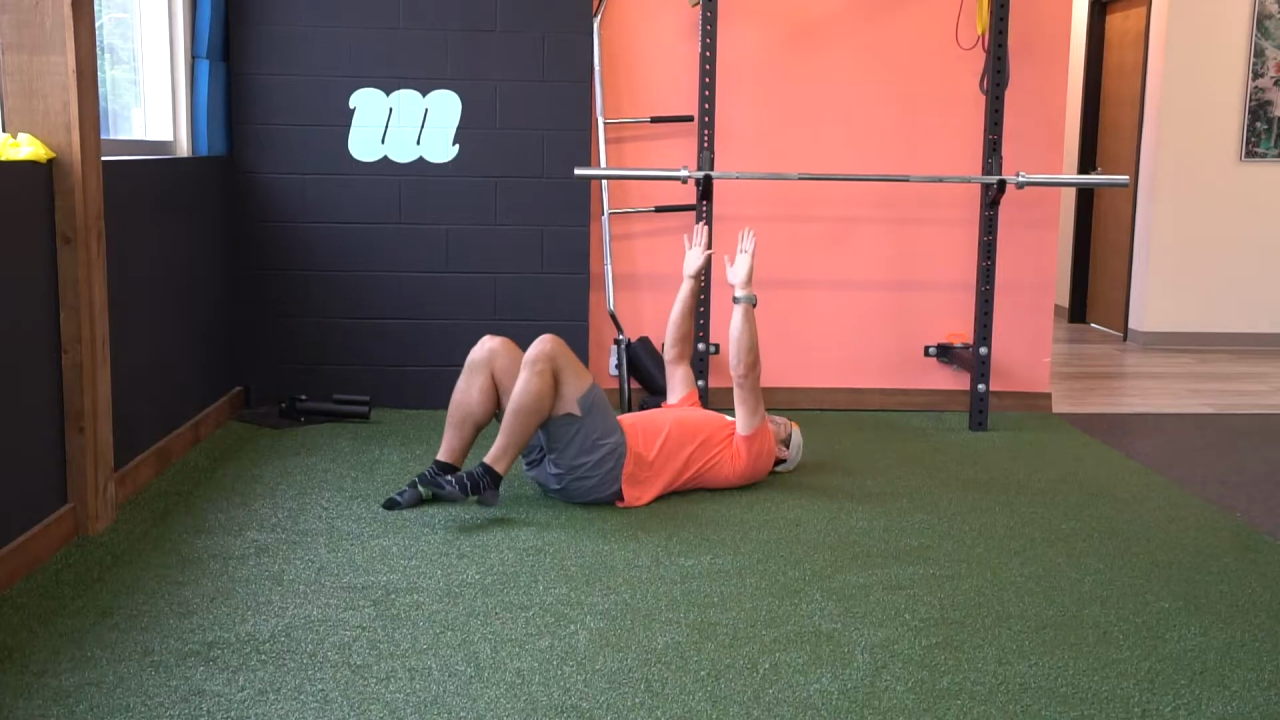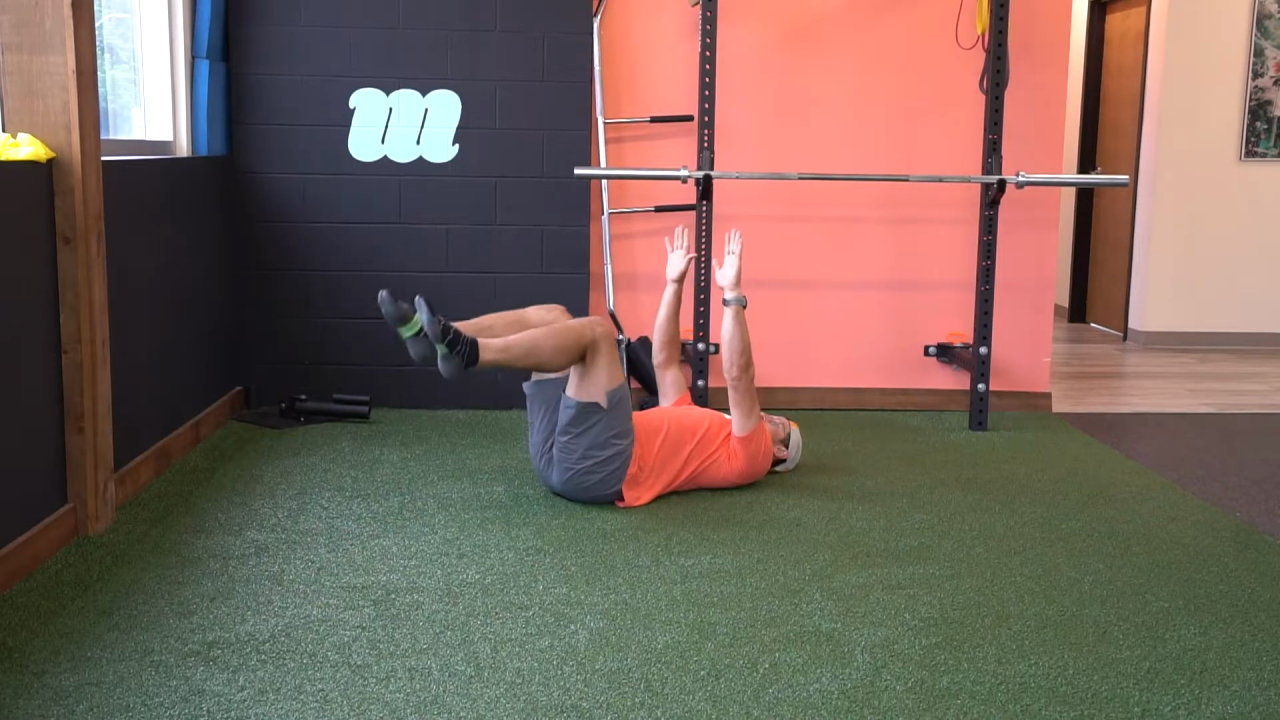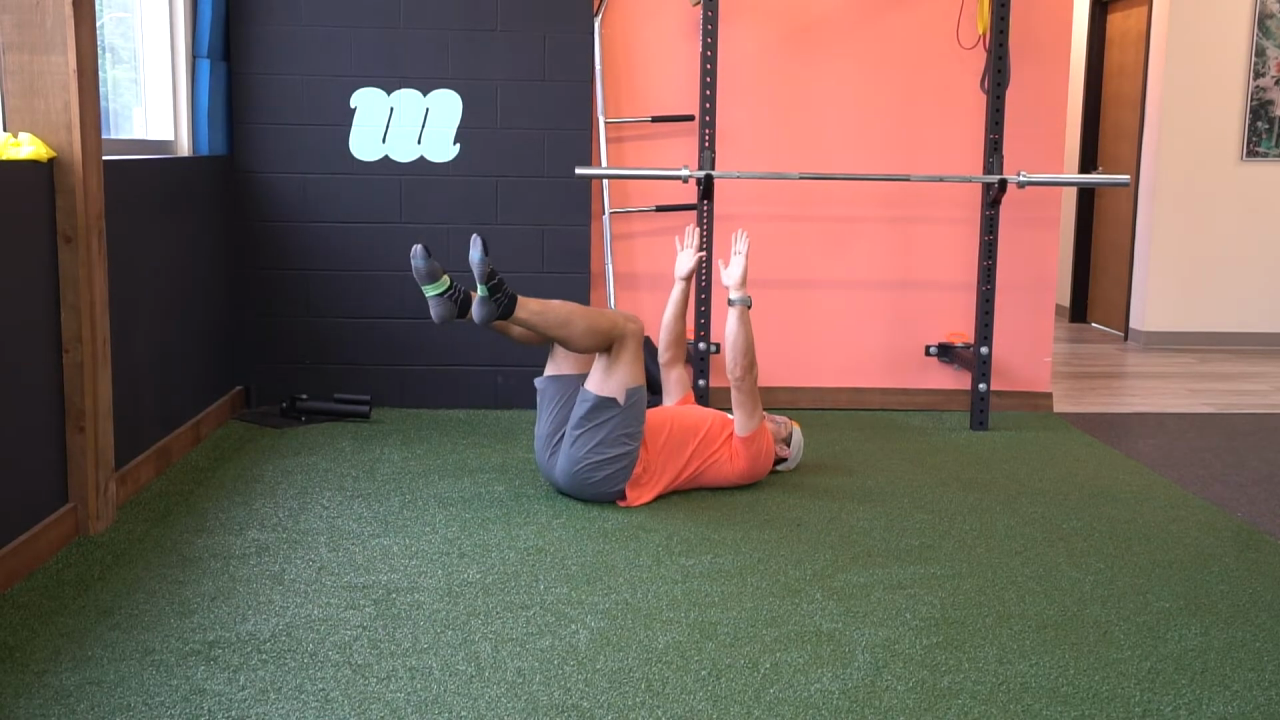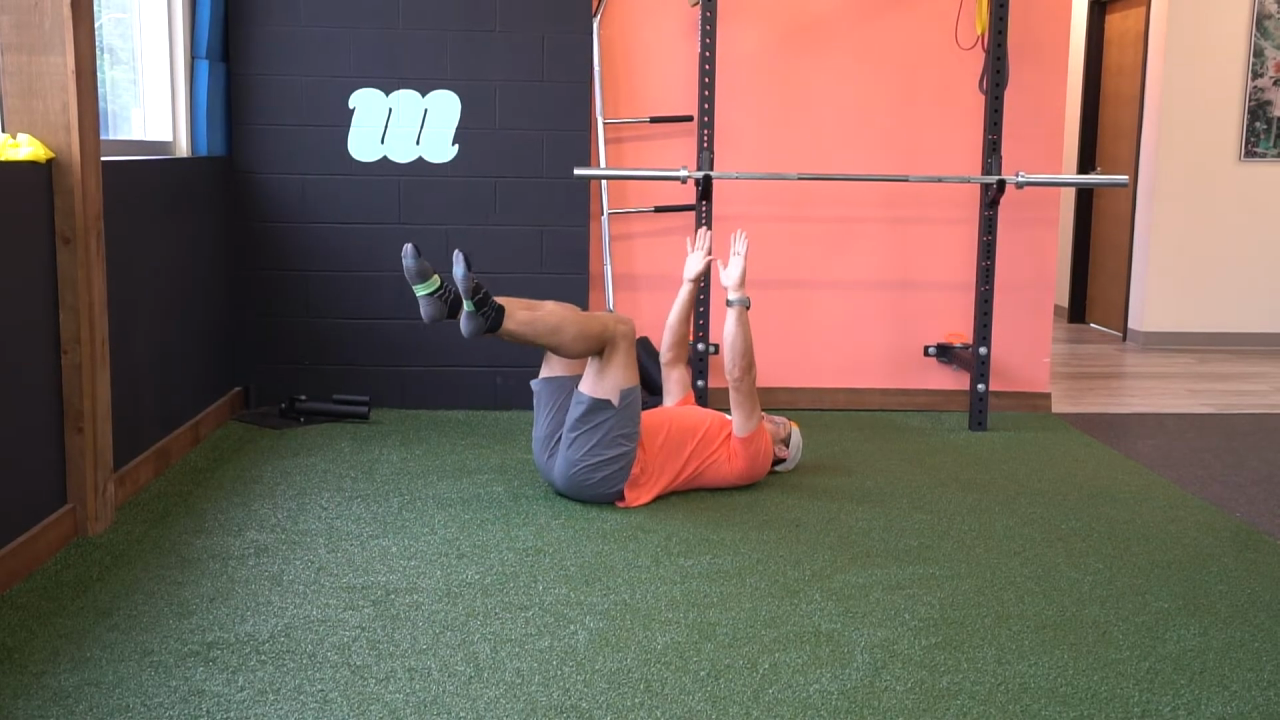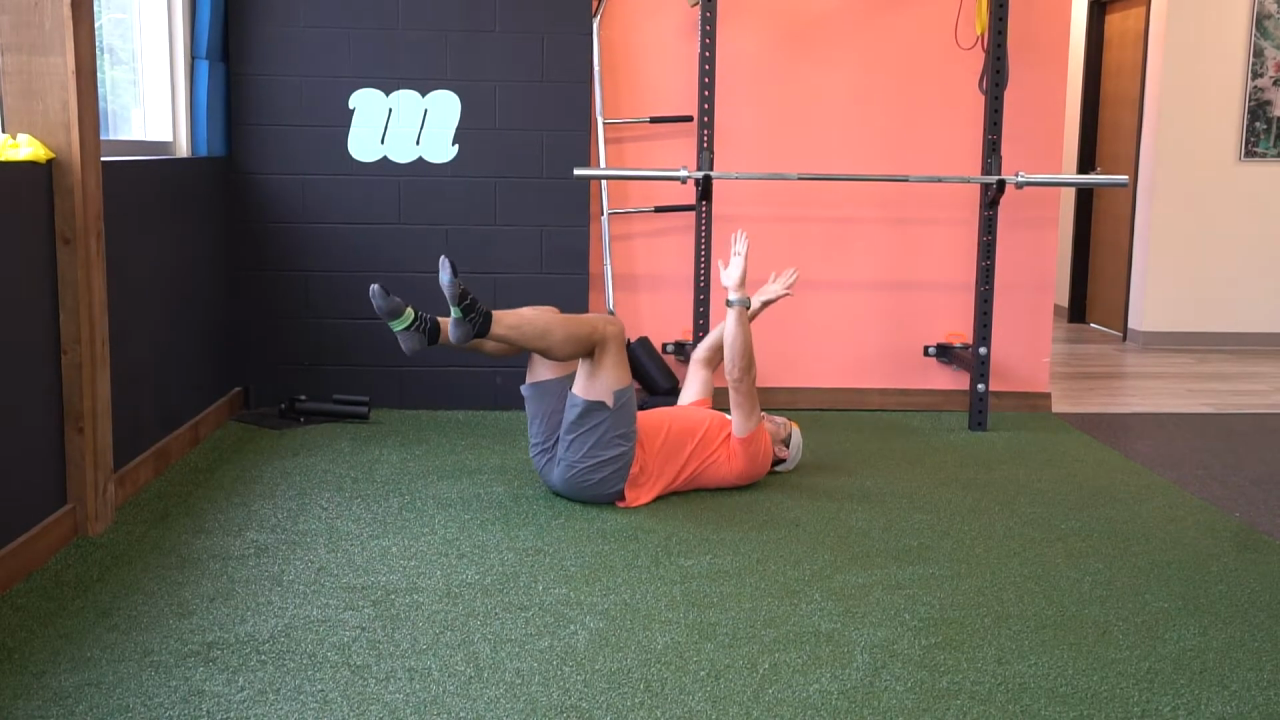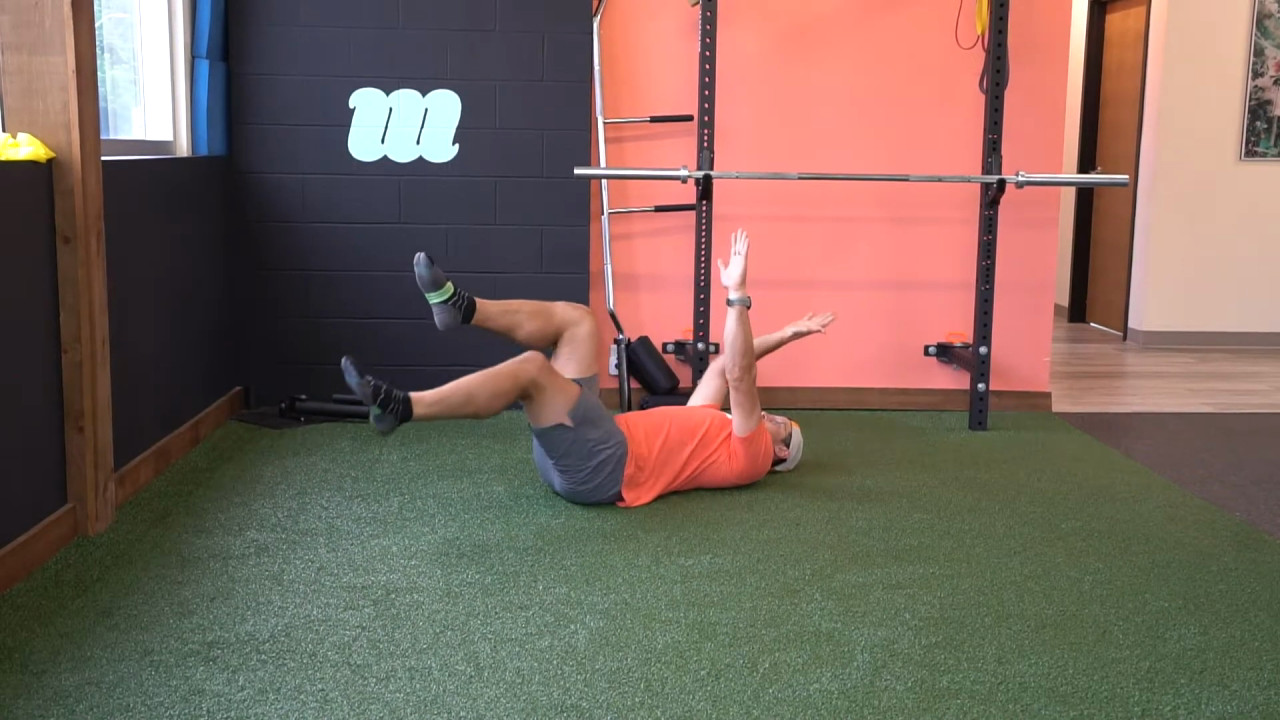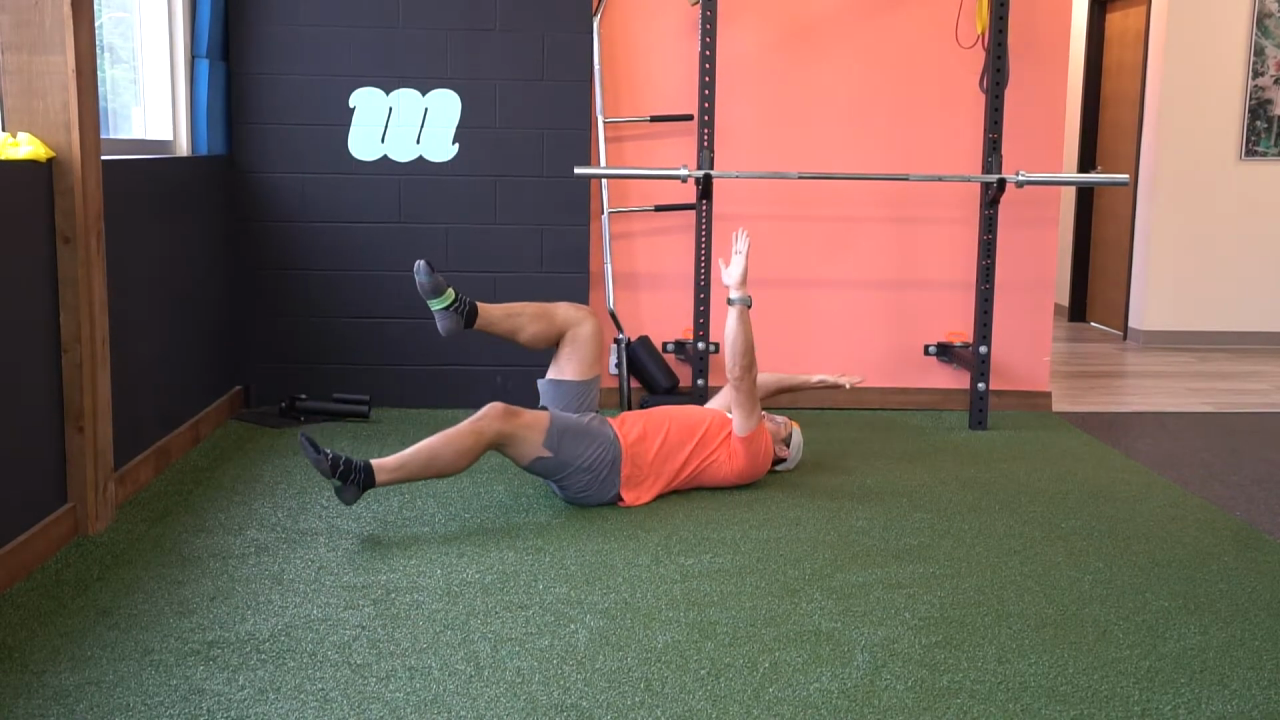
dt=0.5s
person 1, frame 1
left shoulder: (749, 456)
right shoulder: (701, 426)
left elbow: (745, 375)
right elbow: (675, 355)
left wrist: (742, 292)
right wrist: (690, 281)
left hip: (602, 468)
right hip: (561, 459)
left knee: (546, 349)
right knee: (492, 351)
left ankle: (487, 475)
right ankle: (443, 471)
person 1, frame 2
left shoulder: (748, 455)
right shoulder: (698, 426)
left elbow: (738, 376)
right elbow: (665, 359)
left wrist: (733, 295)
right wrist: (675, 283)
left hip: (600, 466)
right hip: (560, 453)
left knee: (596, 330)
right knee: (552, 317)
left ankle: (465, 353)
right ankle: (428, 335)
person 1, frame 3
left shoulder: (752, 456)
right shoulder: (700, 424)
left elbow: (741, 378)
right elbow: (670, 358)
left wrist: (737, 294)
right wrist: (683, 281)
left hip: (601, 466)
right hip: (563, 448)
left knee: (626, 327)
right knee: (568, 318)
left ankle: (502, 304)
right ankle: (460, 302)
person 1, frame 4
left shoulder: (749, 455)
right shoulder: (699, 424)
left elbow: (740, 378)
right elbow: (672, 358)
left wrist: (736, 295)
right wrist: (690, 283)
left hip: (599, 466)
right hip: (562, 448)
left knee: (616, 329)
right knee: (565, 318)
left ankle: (489, 316)
right ankle: (449, 302)
person 1, frame 5
left shoulder: (749, 456)
right shoulder: (703, 425)
left elbow: (740, 380)
right elbow: (704, 359)
left wrist: (738, 298)
right wrist: (752, 308)
left hip: (600, 467)
right hip: (560, 452)
left knee: (604, 327)
right knee: (544, 318)
left ankle: (476, 324)
right ankle: (426, 328)
person 1, frame 6
left shoulder: (750, 455)
right shoulder: (714, 428)
left elbow: (740, 379)
right elbow: (723, 364)
left wrist: (737, 295)
right wrist: (787, 333)
left hip: (599, 468)
right hip: (567, 453)
left knee: (532, 366)
right knee: (577, 320)
left ankle: (401, 405)
right ankle: (461, 308)
person 1, frame 7
left shoulder: (749, 455)
right shoulder: (721, 428)
left elbow: (742, 377)
right elbow: (749, 384)
left wrist: (738, 294)
right wrist: (813, 379)
left hip: (602, 465)
right hip: (586, 434)
left knee: (496, 418)
right knee: (579, 319)
left ankle: (363, 475)
right ankle: (463, 311)
